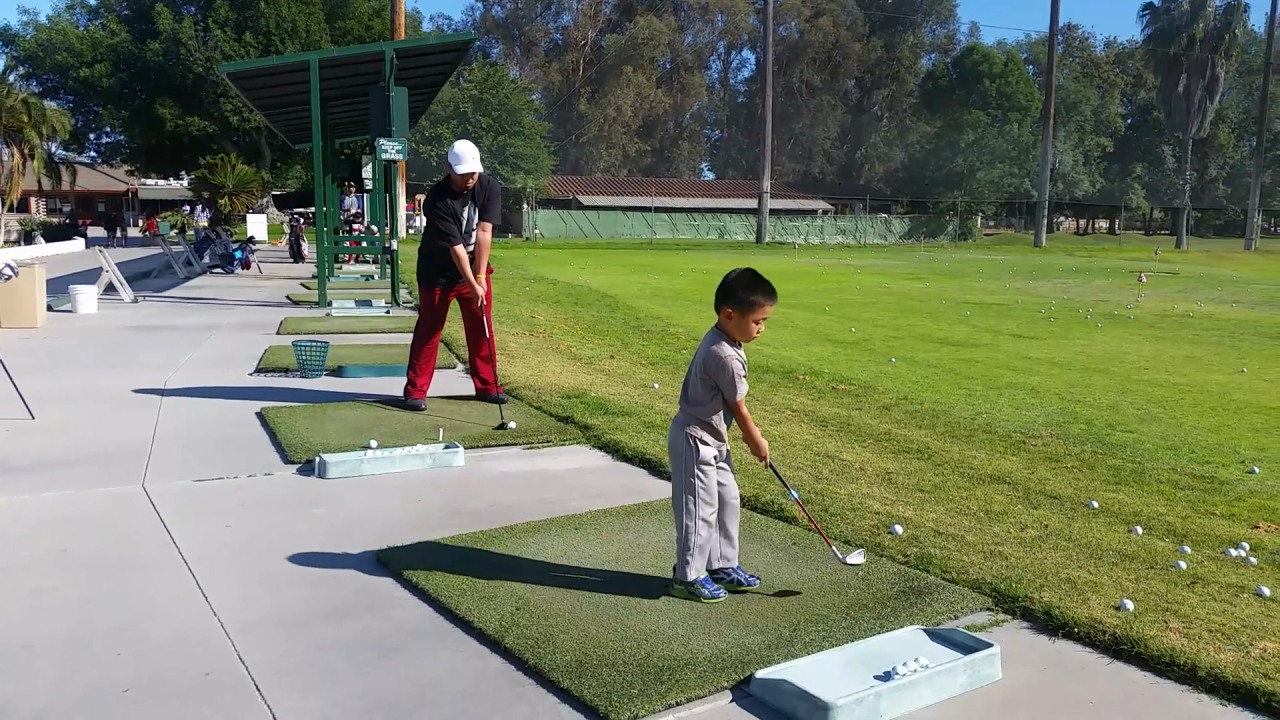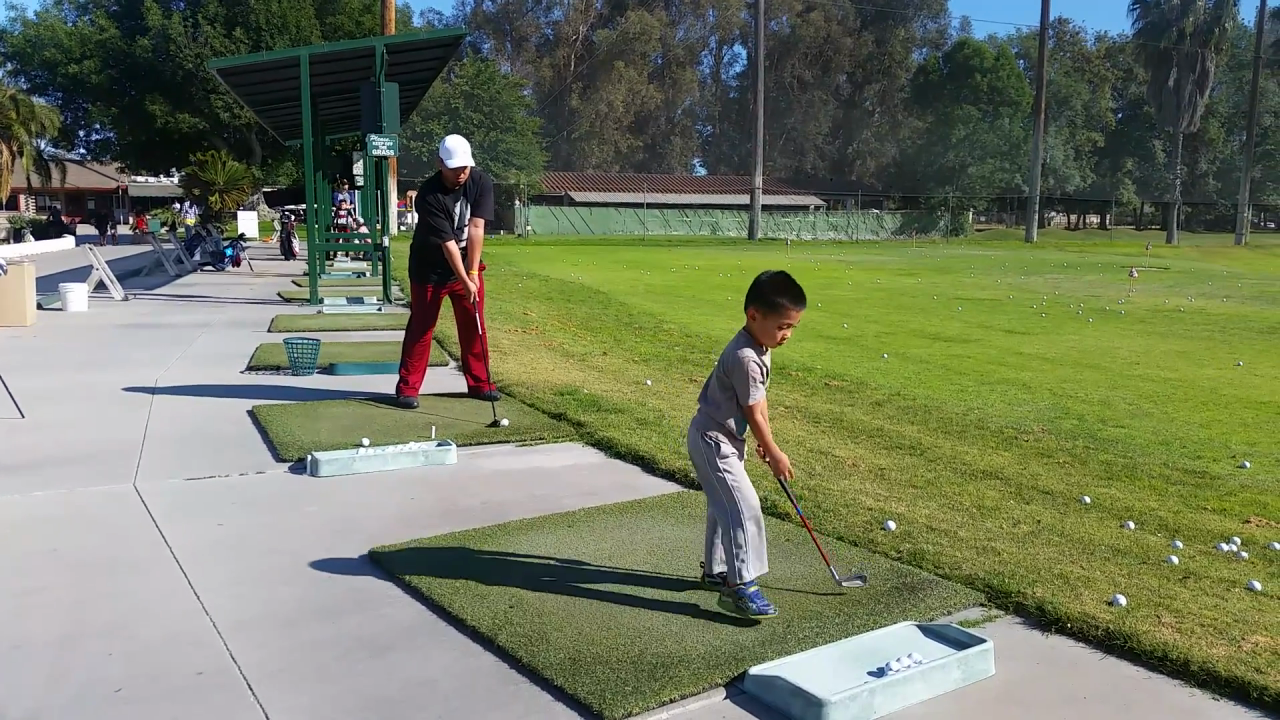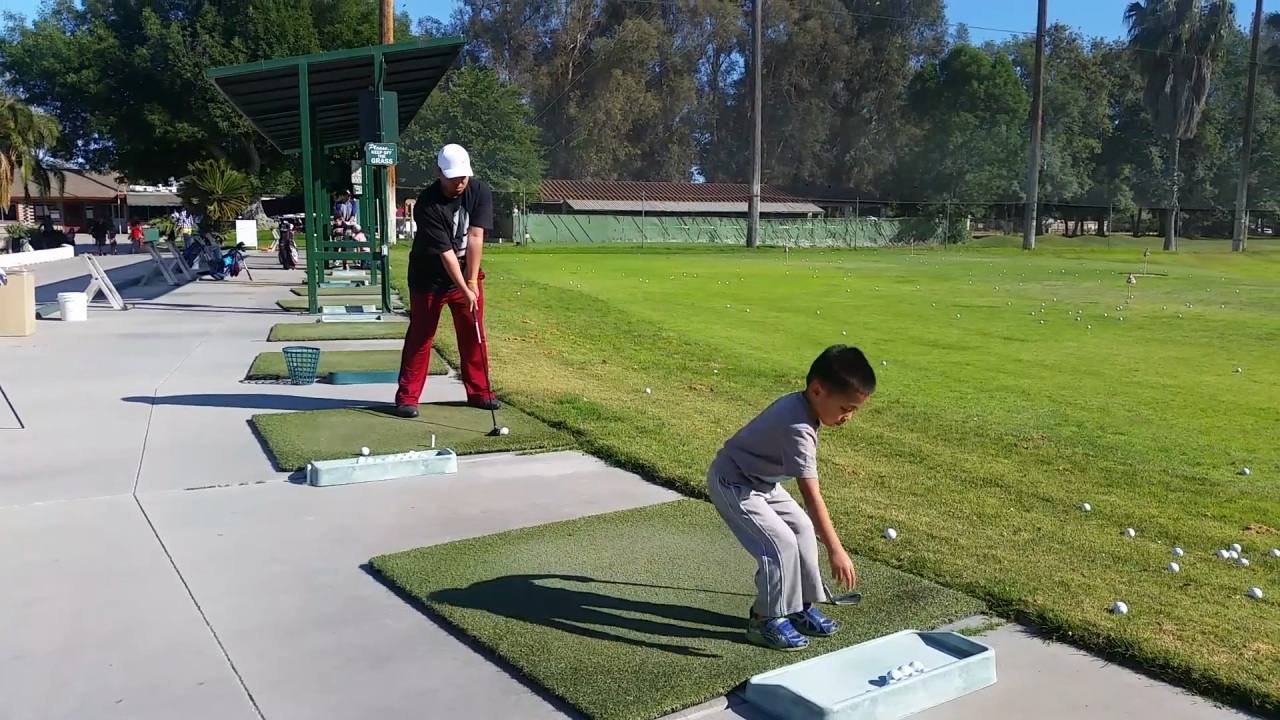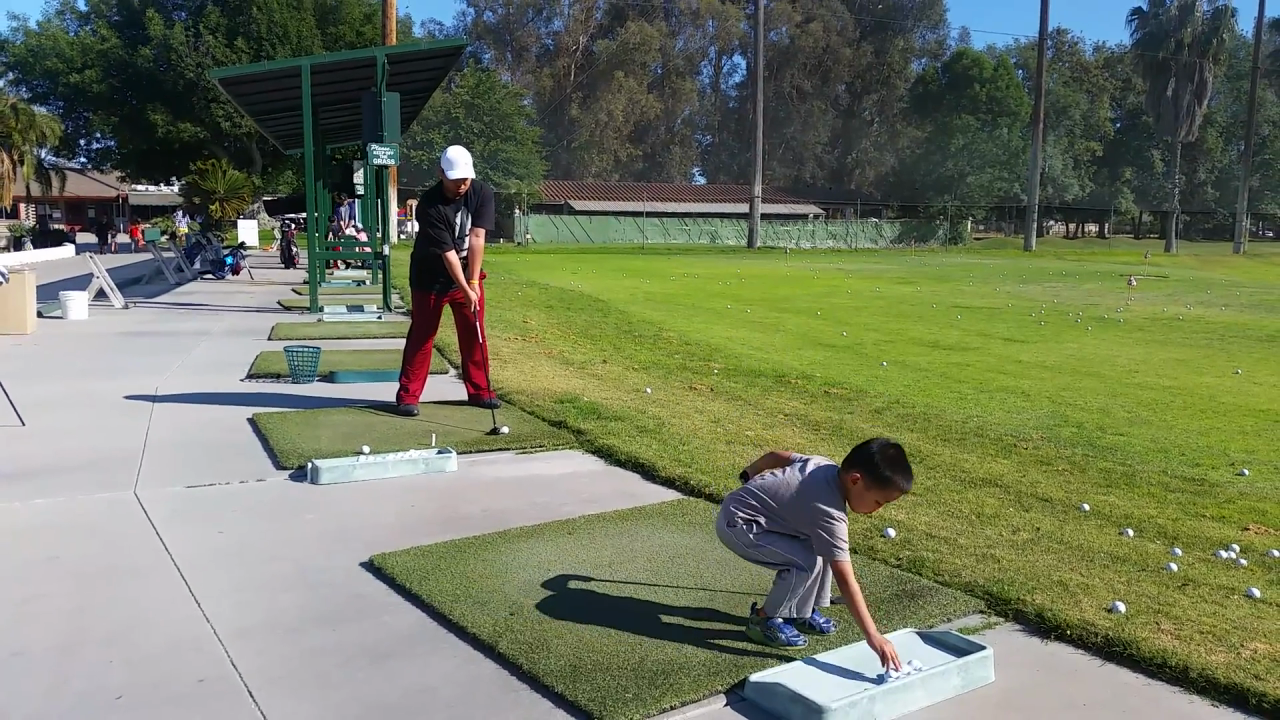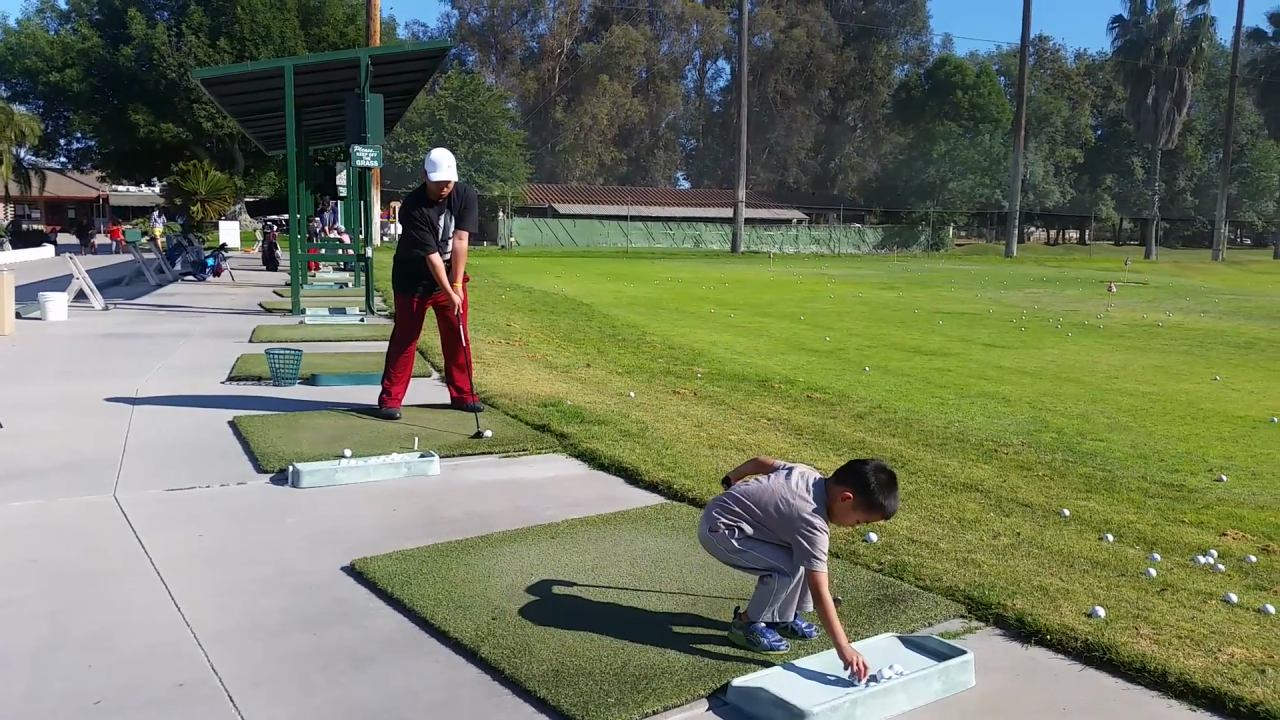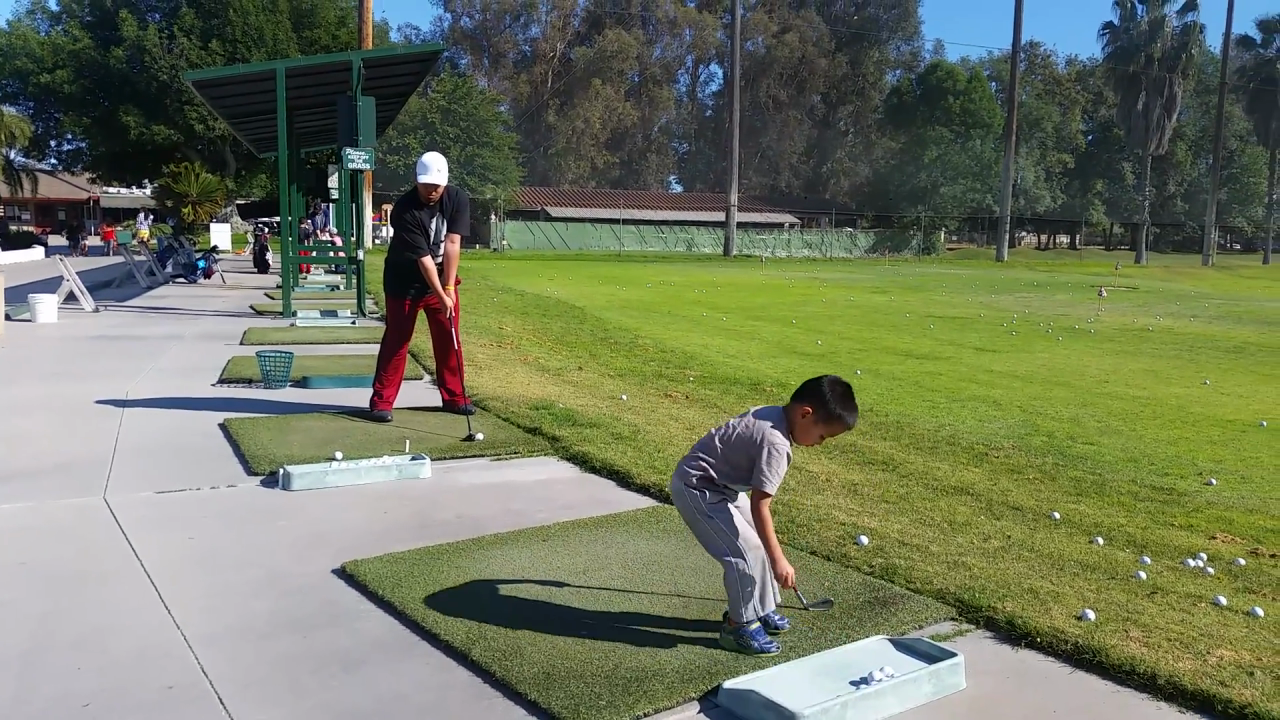
dt=0.4s
person 1, frame 1
left shoulder: (719, 341)
right shoulder: (727, 357)
right elbow: (737, 408)
left wrist: (751, 432)
right wrist: (756, 441)
left hip: (709, 438)
right hip: (696, 440)
left knee: (727, 500)
right knee: (699, 509)
left ankle: (722, 566)
right ankle: (688, 577)
person 1, frame 2
left shoulder: (757, 347)
right shoulder: (746, 358)
left elbow: (759, 400)
right elbow: (753, 415)
left wrist: (765, 444)
right wrist: (775, 455)
left hip: (726, 439)
right hip: (712, 441)
left knee: (727, 509)
right knee: (745, 509)
left ankle: (717, 571)
right ankle: (741, 584)
person 1, frame 3
left shoulder: (798, 402)
right shoulder: (799, 429)
right elbow: (812, 496)
right wrist: (836, 550)
left hip: (757, 478)
right hip: (731, 484)
left knee: (803, 529)
right knee: (781, 543)
left ankle: (800, 607)
right ankle: (766, 621)
person 1, frame 4
left shoulder: (825, 465)
right shoulder: (830, 513)
left elbow: (776, 456)
right elbow: (845, 581)
left wrist: (749, 475)
right wrist: (873, 635)
left hip: (741, 504)
right hip: (736, 524)
left knee: (823, 549)
right knee: (807, 562)
left ankle: (802, 610)
right ankle: (765, 620)
person 1, frame 5
left shoulder: (810, 474)
right shoulder: (812, 522)
left elbow: (760, 462)
right elbow: (820, 592)
left wrist: (730, 481)
right wrist: (844, 647)
left hip: (726, 512)
right hip: (720, 530)
left knee: (802, 558)
right knee: (788, 570)
left ankle: (784, 615)
right ankle: (748, 624)
person 1, frame 6
left shoulder: (771, 414)
right shoulder: (776, 444)
right elbow: (760, 508)
right wrist: (779, 561)
left hip: (719, 482)
right hip: (696, 488)
left knee: (757, 542)
right knee: (746, 551)
left ankle: (760, 608)
right ankle: (739, 626)
person 2, frame 1
left shoulder: (490, 187)
right shoulder: (437, 199)
left elbow: (484, 233)
right elbow: (455, 246)
left wrist: (481, 277)
right wrist: (472, 284)
left hip: (476, 268)
right hip: (438, 272)
left knee: (481, 327)
right knee: (429, 330)
left ankle: (486, 385)
right ankle: (415, 390)
person 2, frame 2
left shoulder: (482, 183)
right shoulder: (428, 195)
left elbow: (476, 228)
right elbow: (447, 242)
left wrist: (473, 273)
right wrist: (464, 280)
left hip: (468, 265)
right hip: (430, 269)
left knee: (474, 324)
right knee: (421, 327)
left ankle: (479, 382)
right ankle: (407, 387)
person 2, frame 3
left shoulder: (480, 192)
right shoulder: (427, 205)
left elbow: (475, 237)
right elbow: (445, 252)
left wrist: (472, 282)
right wrist: (463, 290)
left hip: (466, 273)
right hip: (429, 278)
left knee: (473, 333)
right knee: (420, 335)
left ankle: (478, 391)
right ankle: (407, 396)
person 2, frame 4
left shoulder: (482, 193)
right shoulder: (429, 205)
left elbow: (477, 238)
right elbow: (447, 252)
left wrist: (474, 282)
right wrist: (465, 290)
left hip: (468, 273)
right hip: (430, 278)
left knee: (474, 332)
right knee: (422, 335)
left ankle: (479, 390)
right ankle: (408, 395)
person 2, frame 5
left shoulder: (466, 195)
right shoulder: (413, 207)
left elbow: (460, 241)
right elbow: (430, 255)
left wrist: (457, 284)
right wrist: (448, 292)
left hip: (451, 276)
right hip: (413, 280)
left knee: (457, 335)
right knee: (405, 338)
left ankle: (462, 393)
right ankle: (390, 398)
person 2, frame 6
left shoulder: (458, 199)
right shoulder: (404, 210)
left elbow: (452, 244)
right elbow: (423, 257)
left wrist: (449, 288)
right wrist: (440, 296)
left hip: (443, 279)
right hip: (405, 283)
left knee: (449, 338)
right knee: (396, 340)
left ankle: (453, 396)
right ankle: (382, 401)
